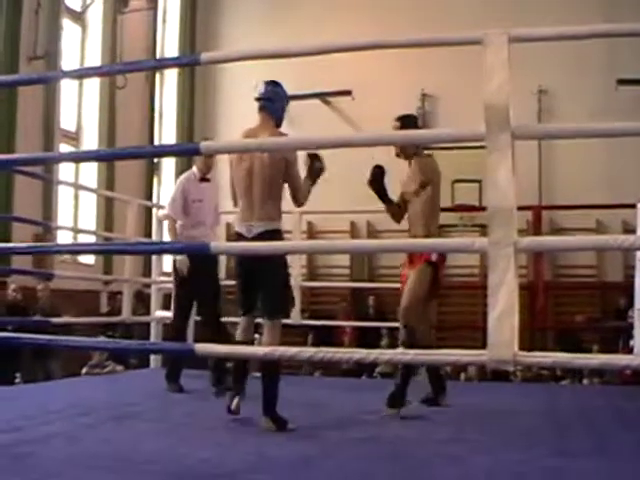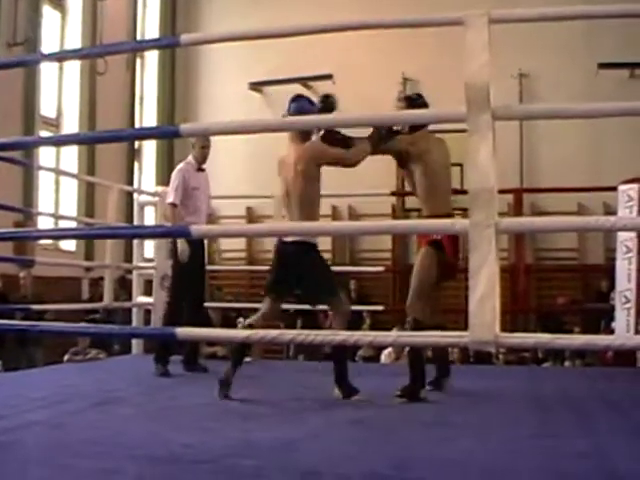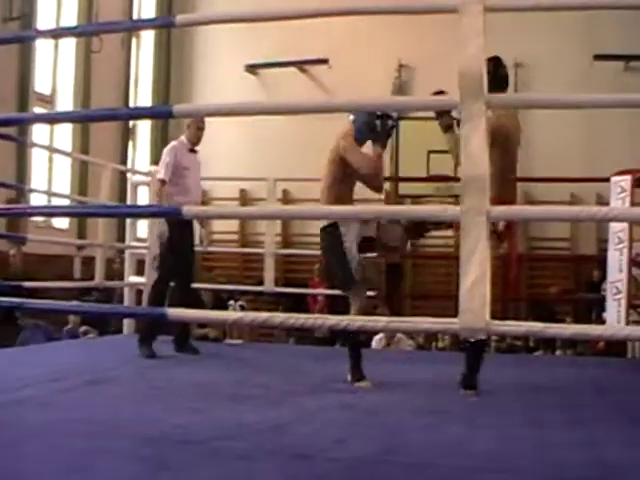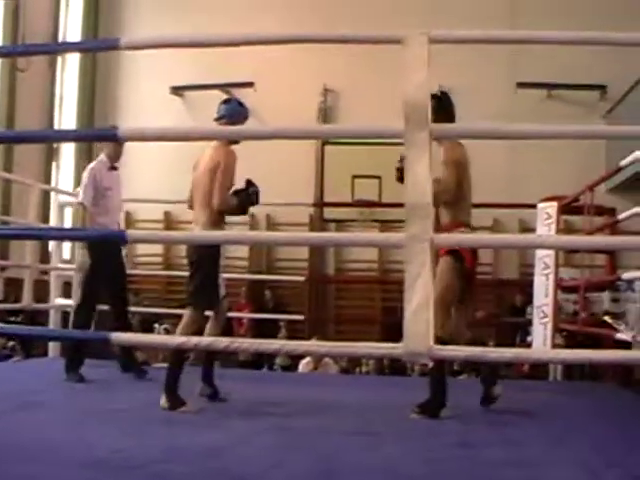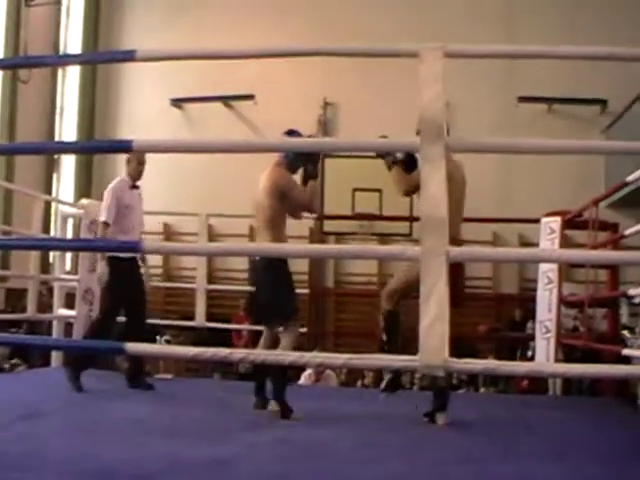
dt=1s
person 1, frame 1
left shoulder: (427, 163)
right shoulder: (409, 175)
left elbow: (422, 177)
right elbow: (398, 216)
left wrist: (411, 151)
right wrist: (381, 194)
left hip: (429, 251)
right hip: (414, 252)
left knee: (407, 313)
right knee: (421, 324)
left ankle: (401, 388)
right ankle: (438, 390)
person 1, frame 2
left shoulder: (416, 140)
right shoulder: (436, 144)
left elbow: (374, 147)
right wrist: (403, 161)
left hip: (437, 230)
right hip: (440, 229)
left knee: (415, 304)
right knee: (427, 302)
left ankle: (416, 382)
right ankle: (441, 370)
person 1, frame 3
left shoulder: (494, 119)
right shoulder: (507, 116)
left wrist: (448, 124)
left hip: (493, 207)
right hip: (485, 201)
left ankle: (471, 375)
person 1, frame 4
left shoulder: (449, 149)
right shoulder: (454, 149)
left elbow: (447, 195)
right hip: (459, 237)
left knee: (438, 317)
right knee: (458, 320)
left ankle: (437, 398)
right ankle: (490, 381)
person 1, frame 5
right shoulder: (455, 166)
left elbow: (405, 188)
right elbow: (420, 187)
left wrist: (390, 160)
right wrist: (409, 164)
right hip: (451, 249)
left knee: (389, 294)
left ankle: (395, 368)
right ankle: (440, 406)
person 2, frame 1
right shoulder: (282, 143)
right elbow: (299, 198)
right wrist: (312, 175)
left hip: (241, 237)
right hip: (268, 237)
left knee: (247, 314)
right knee: (272, 321)
left ankle: (236, 391)
right ankle: (269, 411)
person 2, frame 2
left shoulder: (286, 155)
right shoulder: (312, 150)
right elbow: (353, 158)
right wrist: (375, 138)
left hip: (284, 244)
right hip: (304, 246)
left knee: (267, 310)
right knee: (340, 308)
left ankle: (231, 371)
right ankle: (342, 382)
person 2, frame 3
left shoulder: (352, 146)
right shoulder: (345, 143)
left elbow: (376, 184)
right elbow: (373, 173)
left wrist: (380, 144)
right wrist: (380, 143)
left hip: (349, 224)
right hip: (336, 228)
right knee: (358, 296)
right ankle: (355, 369)
person 2, frame 4
left shoulder: (206, 155)
right shoulder: (226, 154)
right elbow: (219, 204)
left wrist: (236, 199)
right wrist: (242, 201)
left hip: (200, 240)
right hip: (207, 243)
left knee: (218, 310)
right knee: (194, 314)
left ankle: (207, 381)
right ankle: (169, 392)
person 2, frame 5
left shoulder: (270, 176)
right shoulder: (280, 176)
left elbow: (296, 210)
right elbow: (312, 206)
left wrist: (306, 177)
right wrist: (313, 173)
left hip: (260, 260)
right hip: (273, 260)
left knee: (271, 328)
right knee: (290, 328)
left ankle: (260, 394)
right ankle: (278, 398)
person 3, frame 1
left shoulder: (214, 186)
right shoulder: (184, 182)
right elbow: (171, 220)
left wrist: (220, 254)
right wrist: (178, 252)
left hip: (208, 255)
right hip: (187, 256)
left knee: (212, 316)
right knee: (181, 315)
left ankle: (219, 377)
right ankle: (172, 376)
person 3, frame 2
left shoulder: (204, 176)
right shoulder: (182, 171)
right elbow: (172, 207)
right wrist: (180, 239)
left hip: (198, 242)
right hip: (185, 241)
left knee: (196, 300)
right knee: (177, 298)
left ankle: (191, 357)
right ankle: (161, 358)
person 3, frame 3
left shoulder: (195, 157)
right shoulder: (173, 150)
right elbow: (161, 184)
left wrist: (204, 227)
right wrist: (162, 220)
left hip: (186, 222)
right hip: (172, 219)
left knee: (185, 280)
right knee: (164, 277)
left ankle: (182, 338)
right ankle: (146, 339)
person 3, frame 4
left shoulder: (115, 173)
right shoulder: (93, 171)
right elbow: (84, 210)
right wrist: (85, 248)
left hip: (113, 243)
right hip: (97, 243)
left knee: (120, 301)
right knee: (87, 304)
left ankle: (128, 360)
right ankle: (73, 365)
person 3, frame 5
left shoulder: (137, 193)
right shoulder: (115, 189)
right elbow: (105, 227)
left wrist: (145, 263)
right wrist: (102, 262)
left hip: (131, 260)
right hip: (117, 260)
left knee: (137, 317)
right knee: (108, 315)
left ankle: (136, 374)
right ankle: (75, 366)
